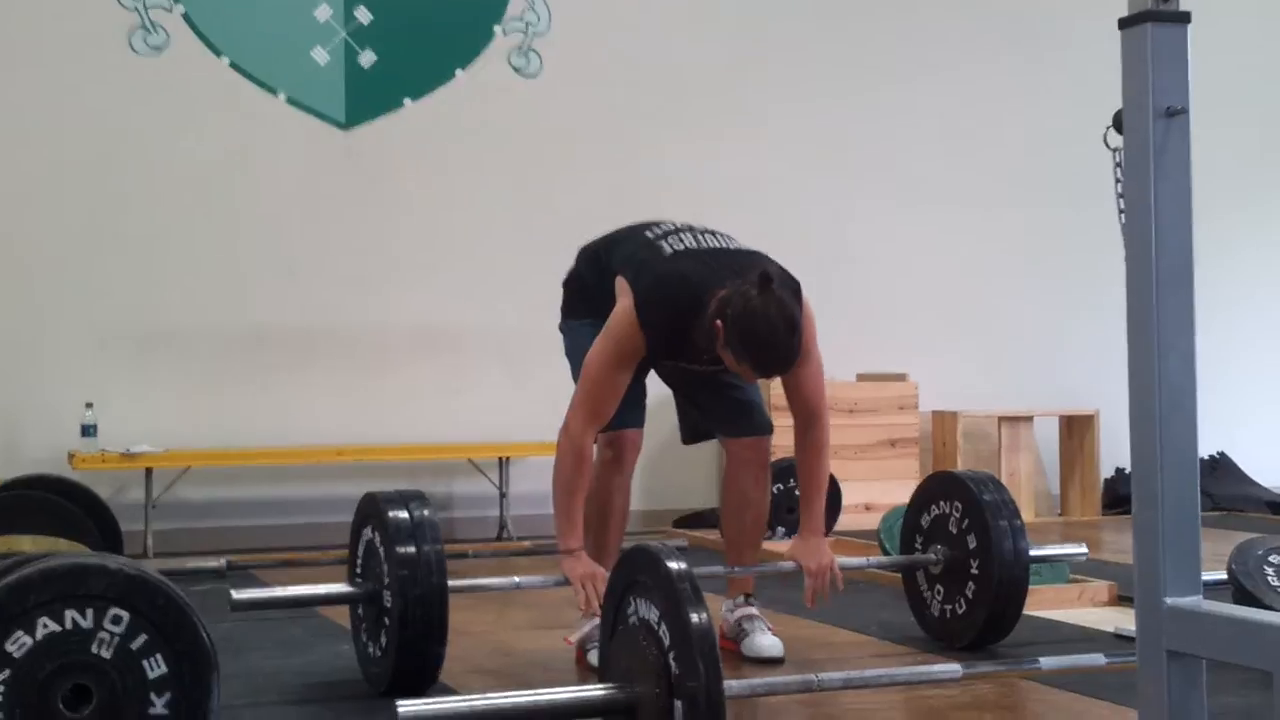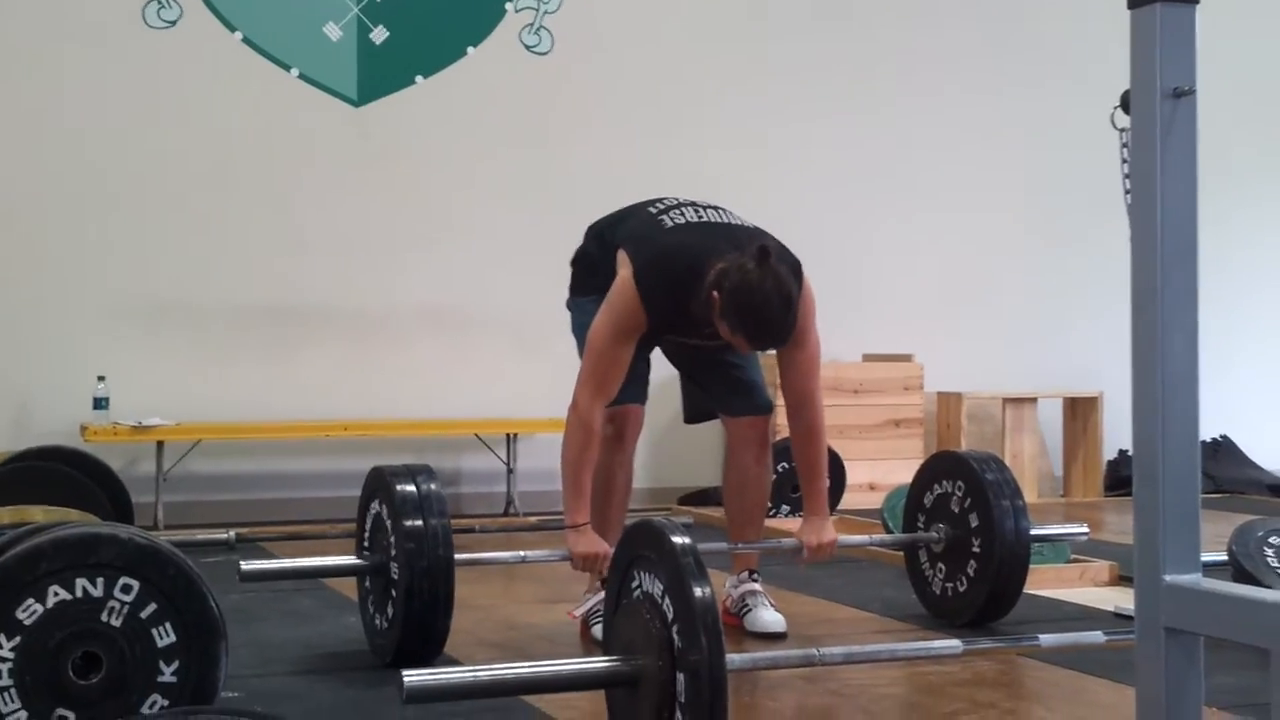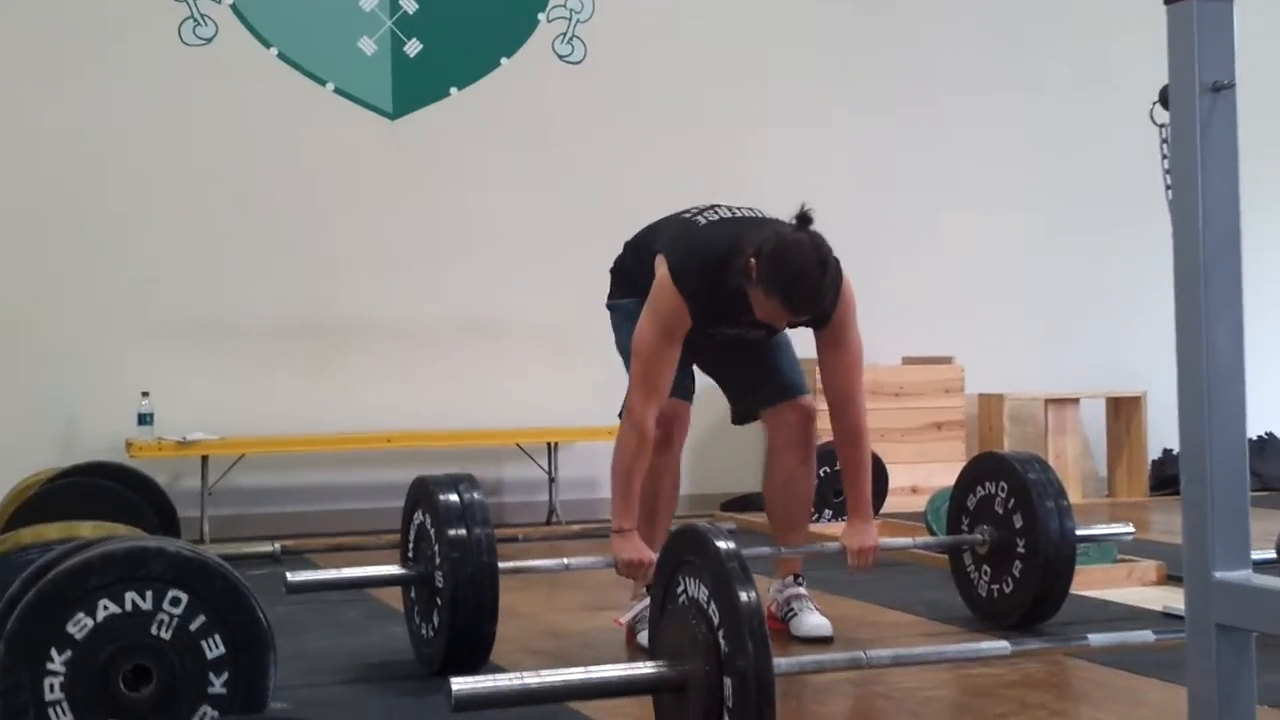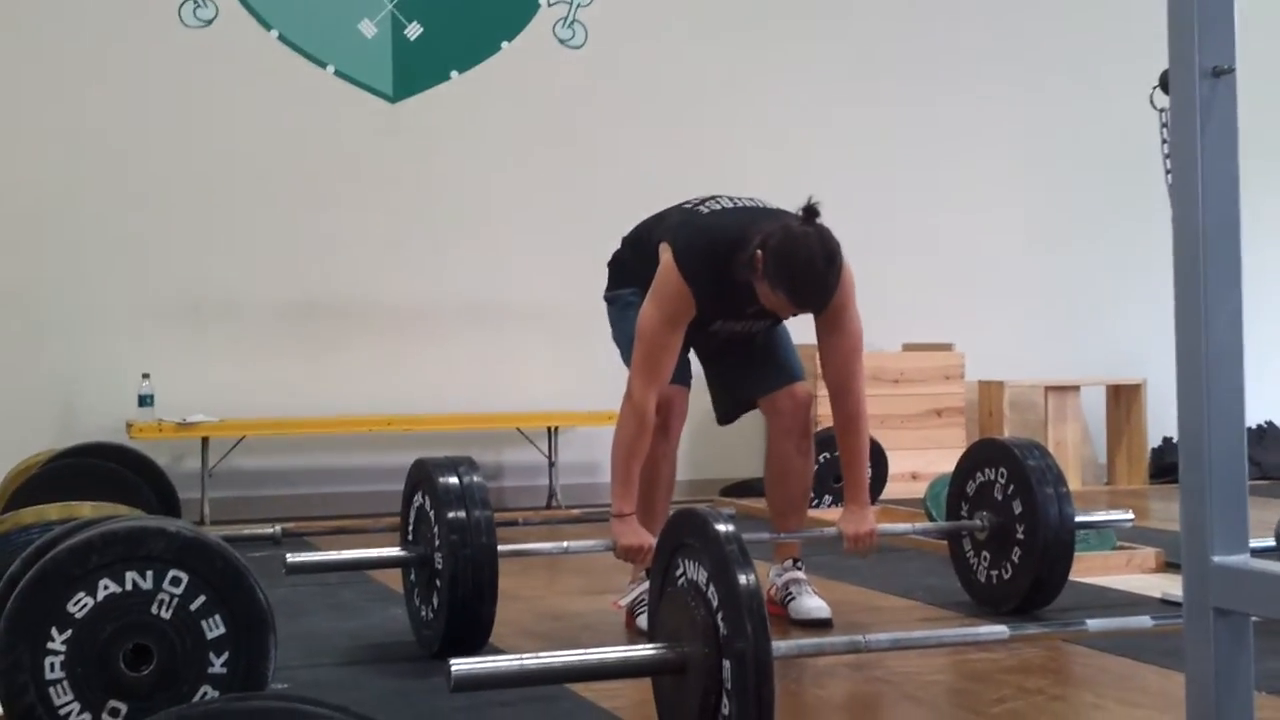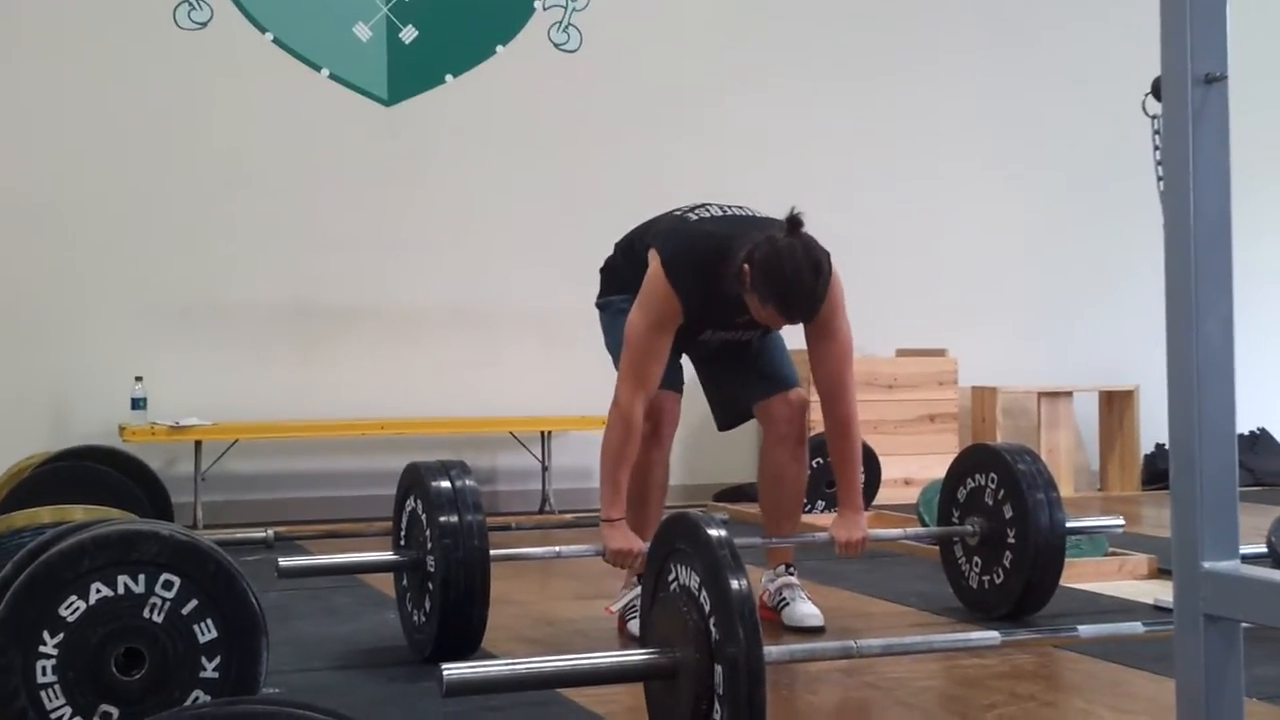
dt=1s
person 1, frame 1
left shoulder: (788, 313)
right shoulder: (638, 312)
left elbow: (812, 422)
right elbow: (578, 430)
left wrist: (812, 534)
right wrist: (571, 550)
left hip: (697, 319)
right hip: (599, 304)
left knee: (752, 443)
right knee: (620, 441)
left ankle: (740, 610)
right ankle: (599, 620)
person 1, frame 2
left shoulder: (788, 288)
right shoulder: (637, 283)
left elbow: (804, 405)
right elbow: (588, 404)
left wrist: (817, 515)
right wrist: (578, 525)
left hip: (701, 291)
right hip: (603, 280)
left knee: (754, 421)
right knee: (621, 419)
left ankle: (744, 586)
right ankle: (602, 593)
person 1, frame 3
left shoulder: (829, 286)
right shoulder: (681, 276)
left elbow: (847, 406)
right elbow: (644, 409)
left wrist: (861, 517)
right wrist: (625, 531)
left hip: (740, 321)
right hip: (642, 295)
left knee: (796, 416)
right knee: (670, 419)
left ankle: (788, 589)
right ankle: (648, 598)
person 1, frame 4
left shoulder: (828, 273)
right shoulder: (687, 264)
left elbow: (847, 392)
right elbow: (642, 394)
left wrist: (858, 503)
right wrist: (624, 515)
left hip: (738, 312)
right hip: (643, 288)
left knee: (795, 404)
right knee: (669, 404)
left ankle: (787, 574)
right ankle: (646, 583)
person 1, frame 5
left shoulder: (815, 281)
right shoulder: (673, 271)
left elbow: (837, 396)
right elbow: (630, 399)
left wrist: (851, 509)
right wrist: (614, 520)
left hip: (730, 319)
right hip: (634, 293)
left knee: (788, 409)
right knee: (658, 413)
left ankle: (780, 580)
right ankle: (639, 588)
